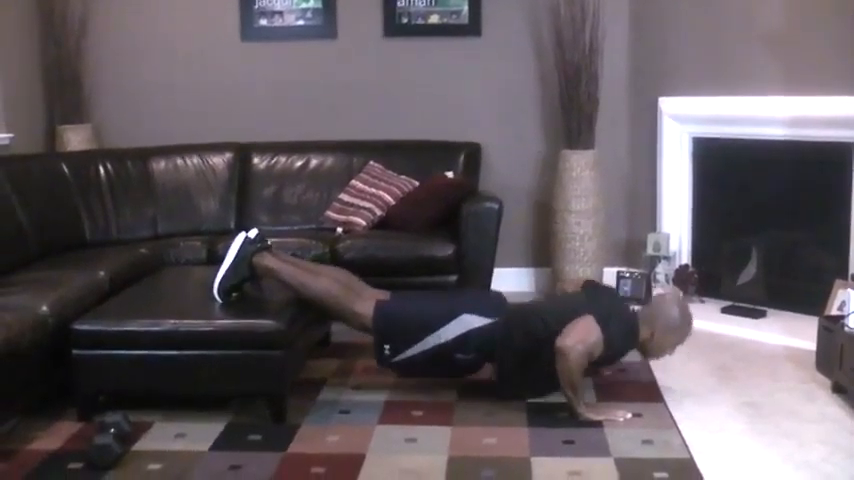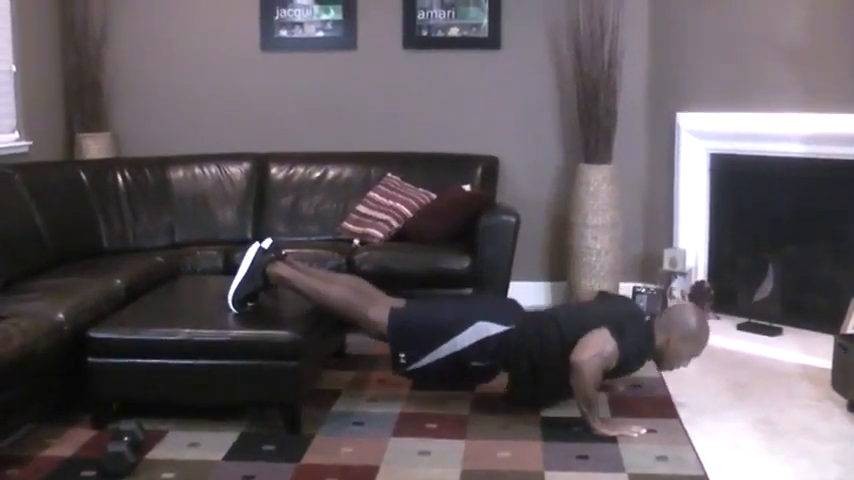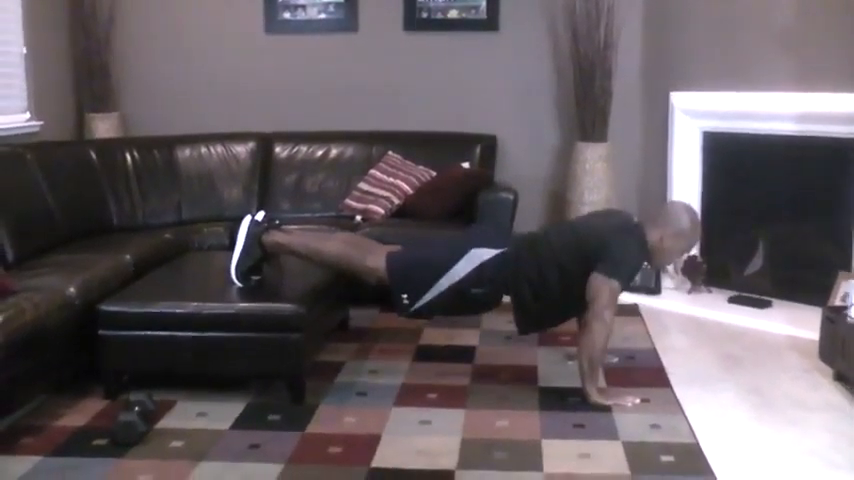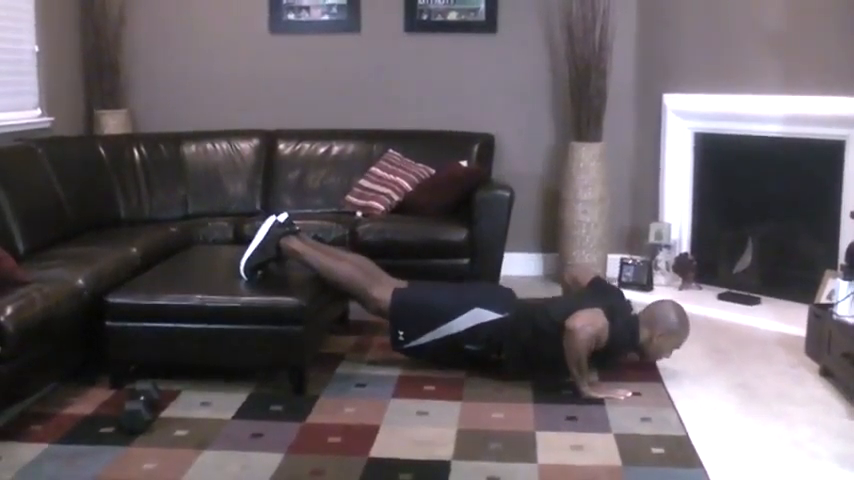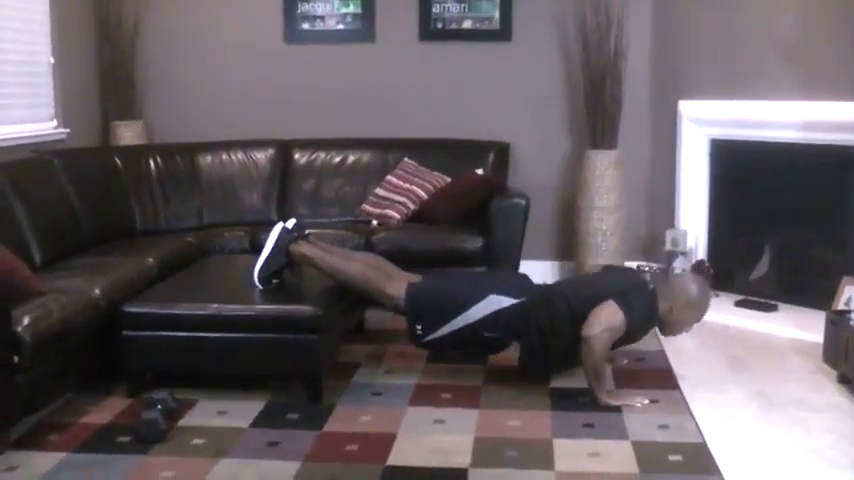
dt=1s
person 1, frame 1
left shoulder: (615, 307)
right shoulder: (619, 331)
left elbow: (571, 289)
right elbow: (568, 347)
left wrist: (578, 324)
right wrist: (582, 406)
left hip: (486, 315)
right hip: (479, 334)
left knee: (369, 299)
right knee: (363, 312)
left ankle: (261, 253)
right ankle: (259, 260)
person 1, frame 2
left shoulder: (628, 314)
right shoulder: (635, 339)
right elbow: (582, 360)
left wrist: (595, 379)
right wrist: (597, 421)
left hip: (500, 321)
right hip: (492, 339)
left knee: (383, 307)
right knee: (377, 318)
left ankle: (276, 261)
right ankle: (270, 269)
person 1, frame 3
left shoulder: (622, 228)
right shoulder: (627, 247)
right elbow: (599, 316)
left wrist: (589, 347)
right wrist: (594, 389)
left hip: (494, 254)
right hip: (488, 267)
left knee: (378, 254)
right knee: (374, 266)
left ankle: (269, 232)
right ankle: (266, 240)
person 1, frame 4
left shoulder: (615, 303)
right shoulder: (621, 329)
left elbow: (578, 273)
right elbow: (578, 328)
right wrist: (586, 384)
left hip: (494, 307)
right hip: (488, 327)
left knee: (387, 289)
right knee: (381, 298)
left ankle: (289, 236)
right ankle: (285, 242)
person 1, frame 5
left shoulder: (635, 282)
right shoulder: (640, 306)
right elbow: (593, 333)
left wrist: (600, 354)
right wrist: (604, 392)
left hip: (512, 295)
right hip: (505, 312)
left knee: (401, 283)
right knee: (395, 293)
left ankle: (298, 240)
right ankle: (294, 248)
